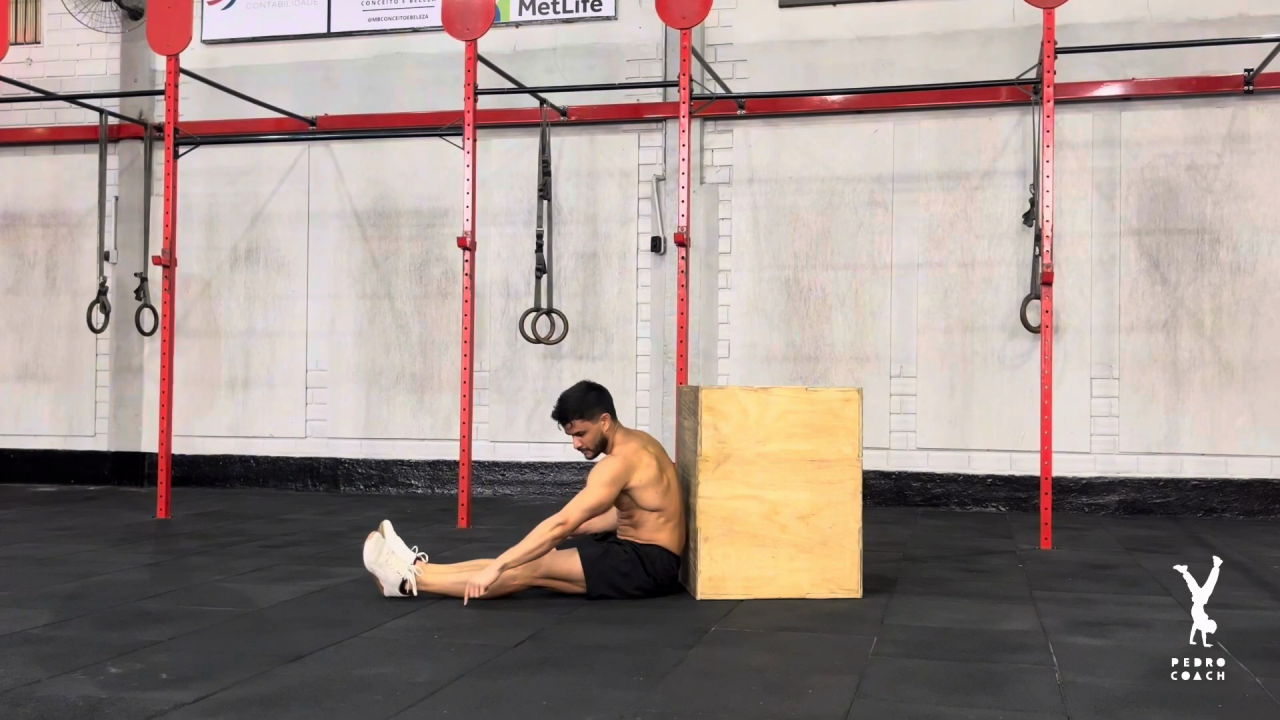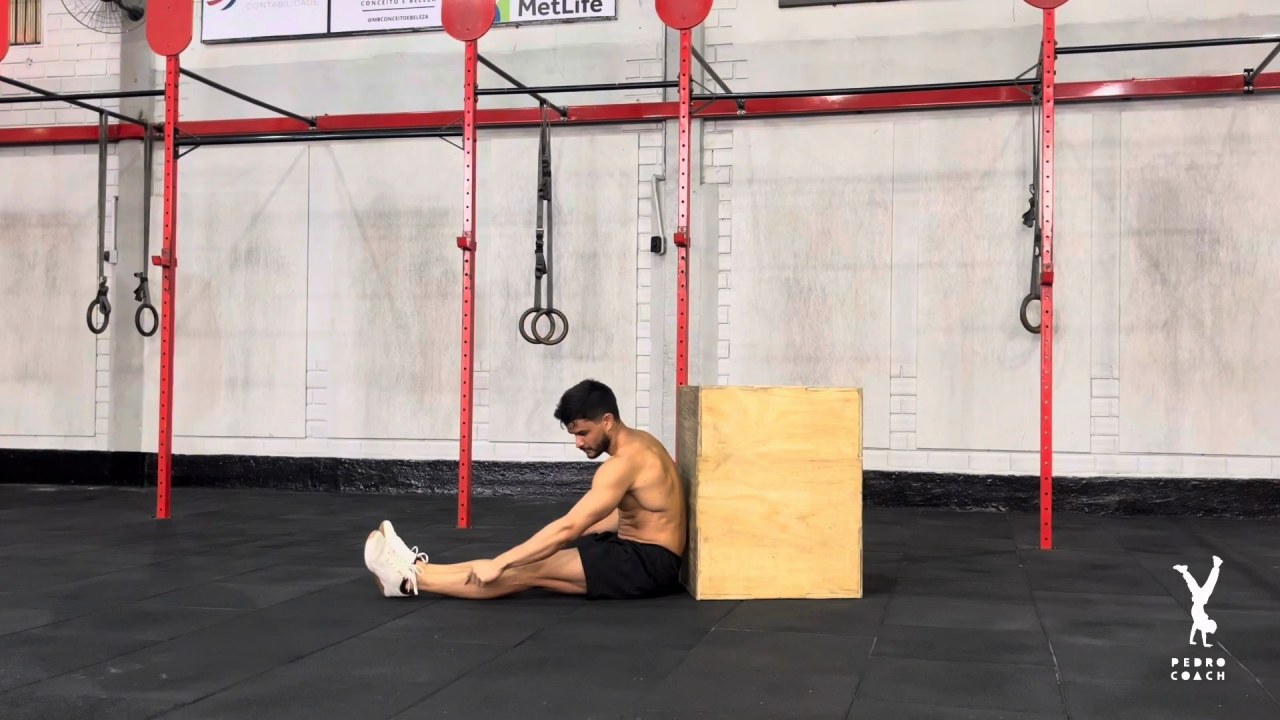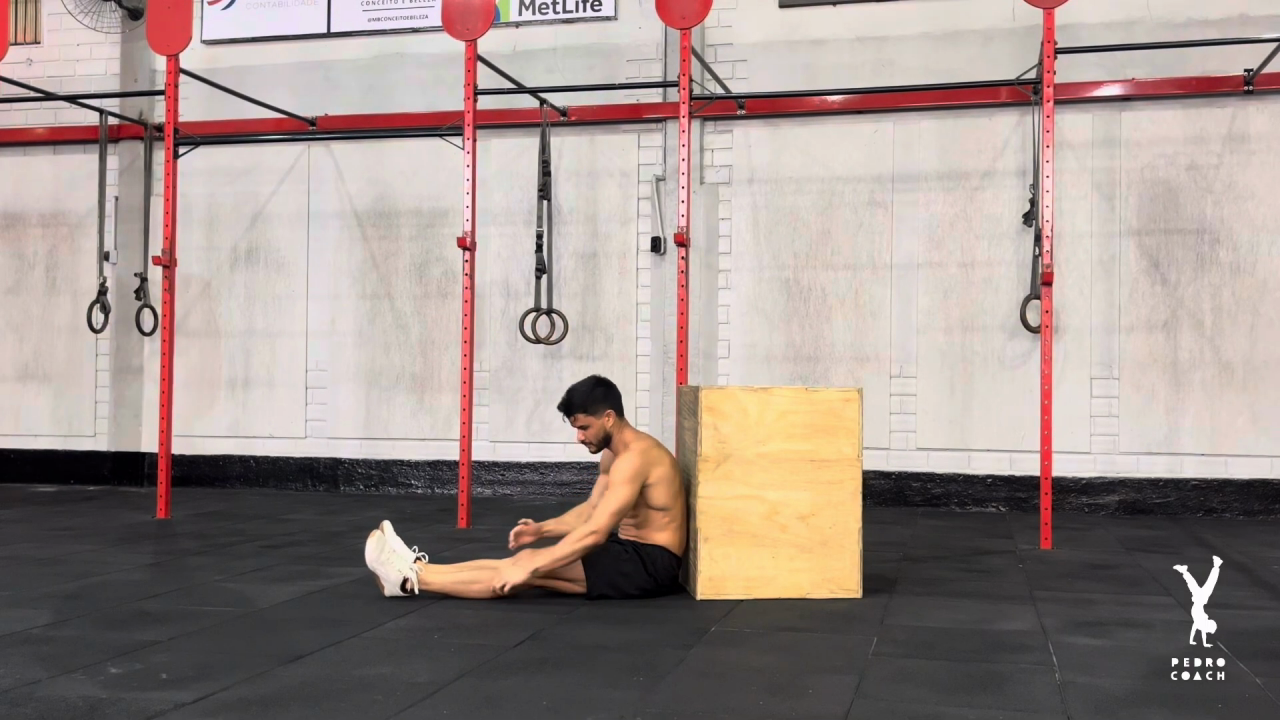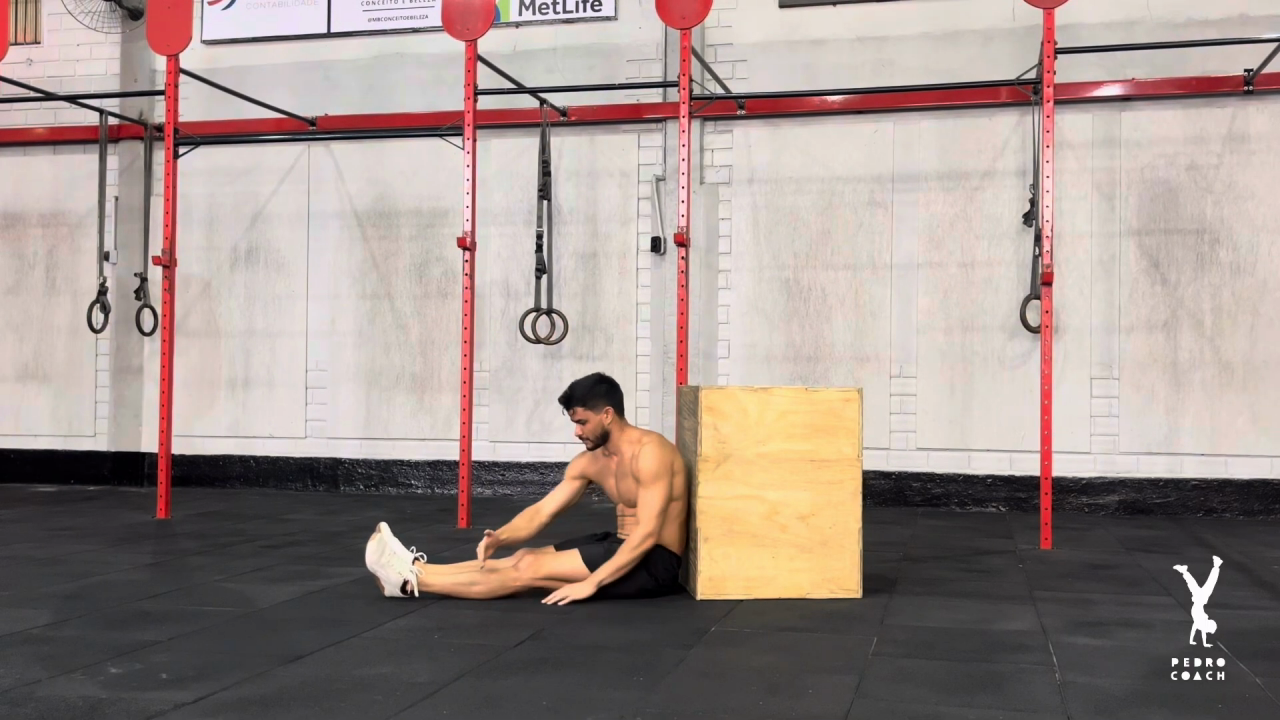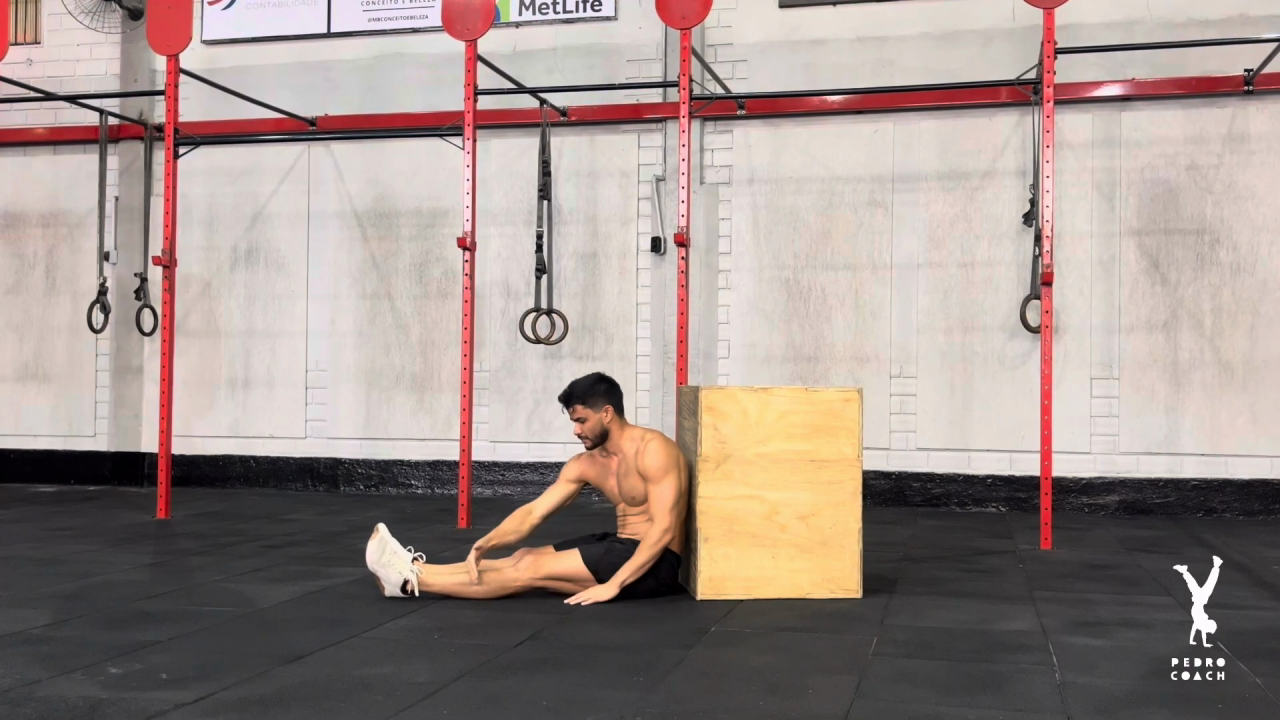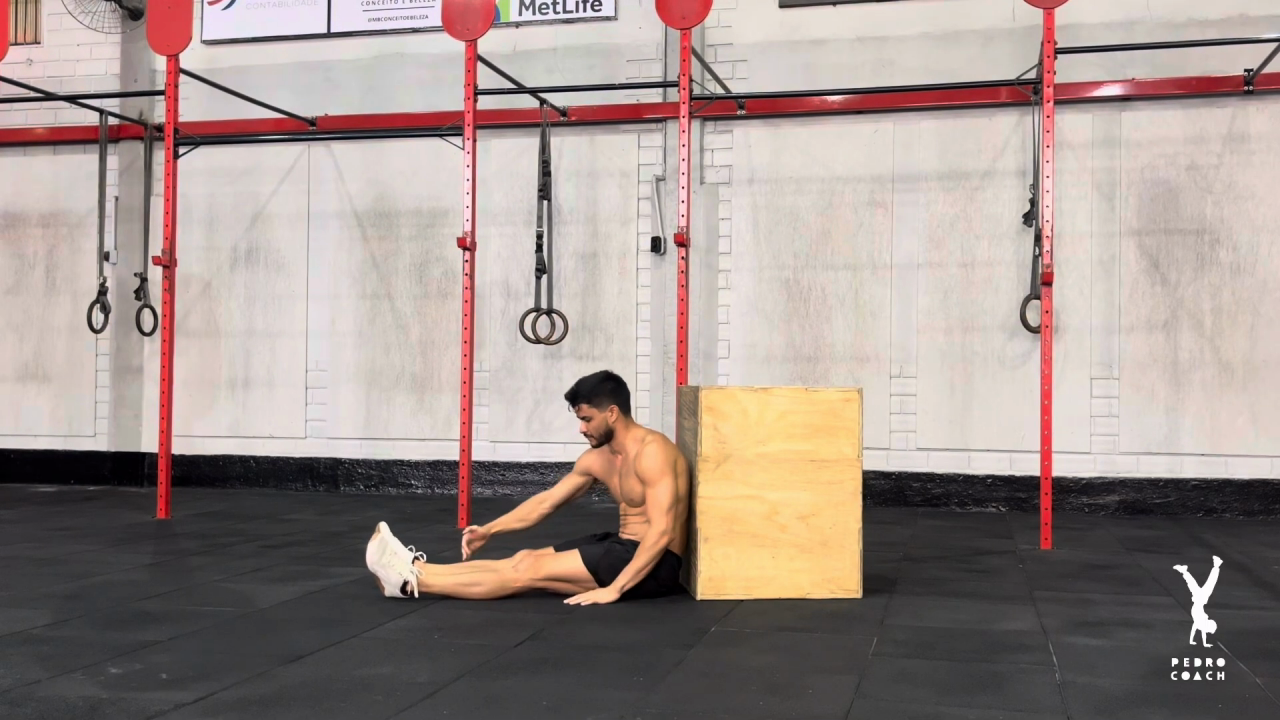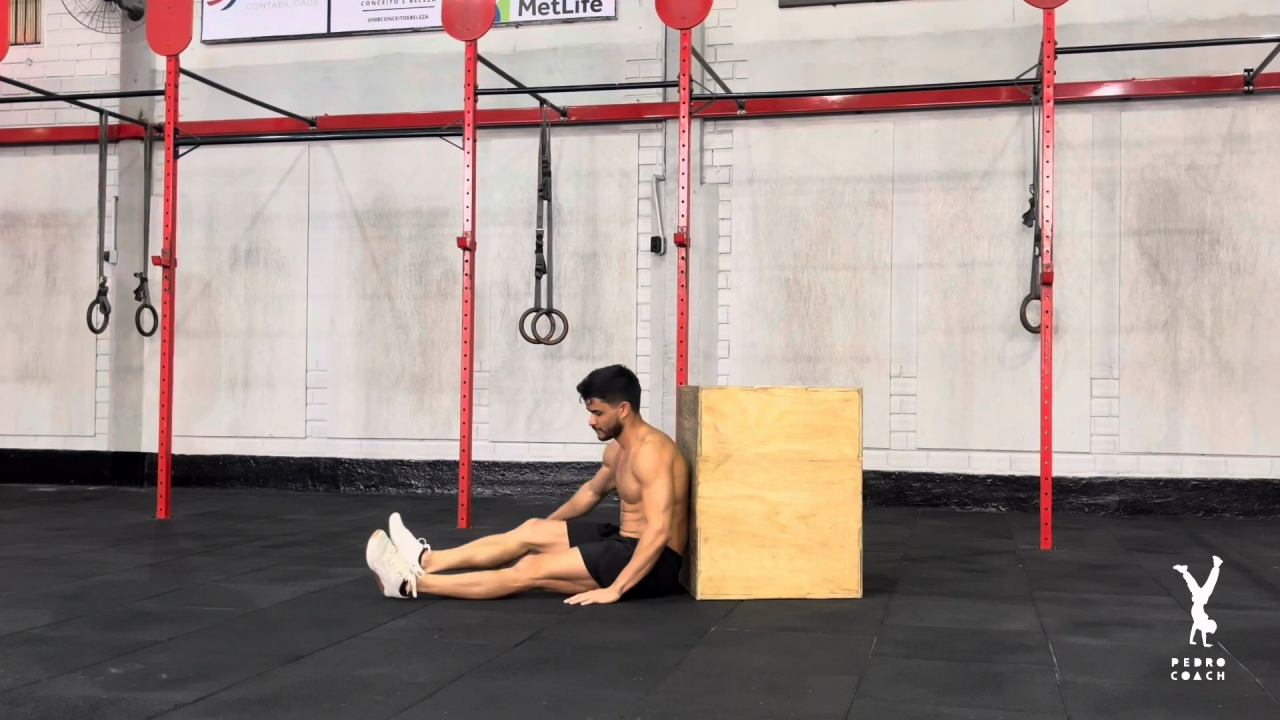
dt=0.2s
person 1, frame 1
left shoulder: (621, 461)
right shoulder: (635, 443)
left elbow: (561, 524)
left wrist: (496, 566)
right wrist: (571, 529)
left hip: (650, 564)
right hip: (633, 548)
left knee: (531, 570)
right knee: (521, 560)
left ankle: (409, 580)
right ankle: (417, 567)
person 1, frame 2
left shoulder: (625, 461)
right shoulder: (635, 444)
left elbow: (568, 529)
left wrist: (500, 563)
left hip: (650, 564)
right hip: (632, 549)
left knee: (529, 571)
right knee: (522, 560)
left ankle: (409, 580)
right ankle: (417, 568)
person 1, frame 3
left shoulder: (635, 457)
right shoulder: (613, 455)
left elbow: (594, 533)
right elbow: (590, 513)
left wrist: (529, 571)
right wrist: (544, 528)
left hip: (652, 564)
right hip: (628, 550)
left knee: (527, 565)
right knee: (526, 558)
left ankle: (410, 580)
right ankle: (417, 568)
person 1, frame 4
left shoulder: (650, 452)
right shoulder: (590, 462)
left elbow: (649, 532)
right elbow: (542, 511)
left wrist: (592, 582)
right wrist: (498, 537)
left hip: (654, 563)
right hip: (623, 548)
left knee: (531, 571)
right knee: (522, 557)
left ankle: (411, 582)
right ankle: (416, 569)
person 1, frame 5
left shoulder: (653, 449)
right shoulder: (585, 464)
left elbow: (664, 528)
right elbow: (532, 513)
left wrist: (614, 585)
right wrist: (485, 545)
left hip: (653, 564)
right hip: (623, 547)
left knee: (530, 571)
right knee: (521, 558)
left ankle: (411, 581)
right ankle: (416, 569)
person 1, frame 6
left shoulder: (652, 452)
right shoulder: (598, 458)
left elbow: (662, 532)
right elbow: (546, 500)
left wrist: (614, 589)
right wrist: (488, 530)
left hip: (653, 566)
right hip: (624, 547)
left knee: (531, 572)
right knee: (524, 558)
left ankle: (411, 582)
right ankle: (416, 568)
person 1, frame 7
left shoulder: (650, 451)
right shoulder: (619, 449)
left elbow: (660, 532)
right elbow: (594, 490)
left wrist: (615, 589)
right wrist: (555, 525)
left hip: (652, 566)
right hip: (626, 542)
left knee: (531, 571)
right knee: (529, 534)
left ankle: (412, 582)
right ankle: (422, 559)
